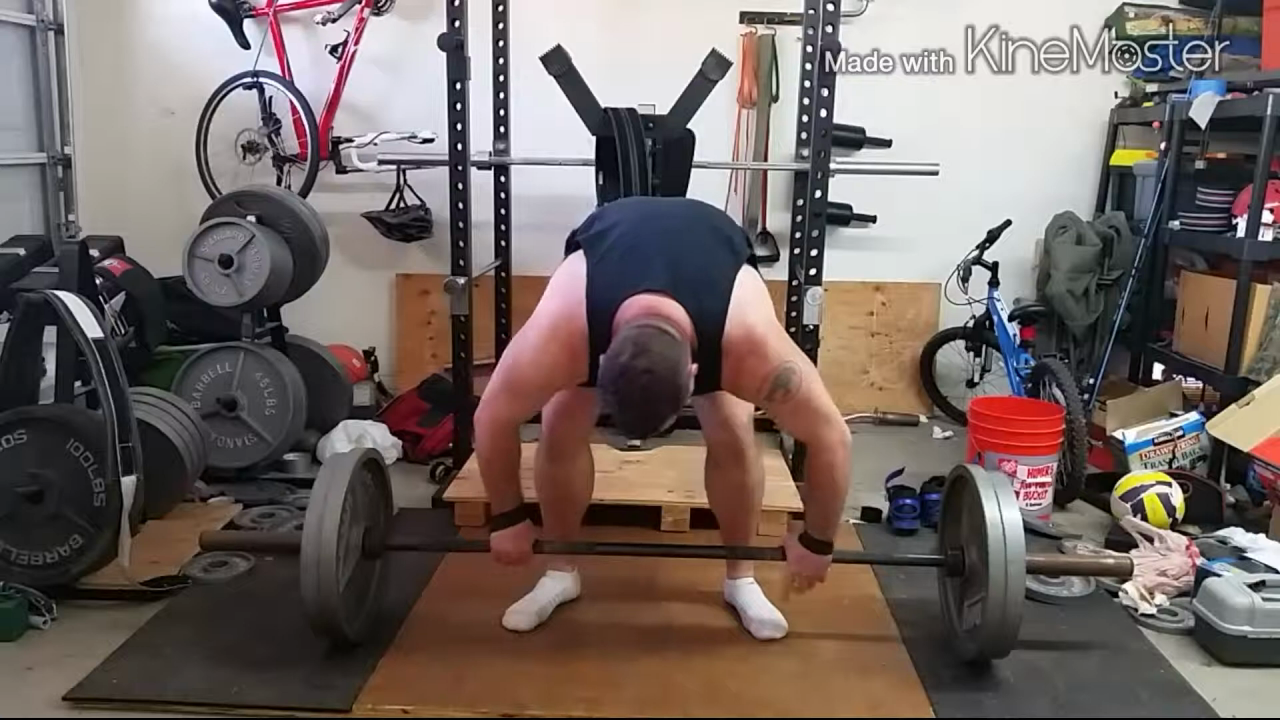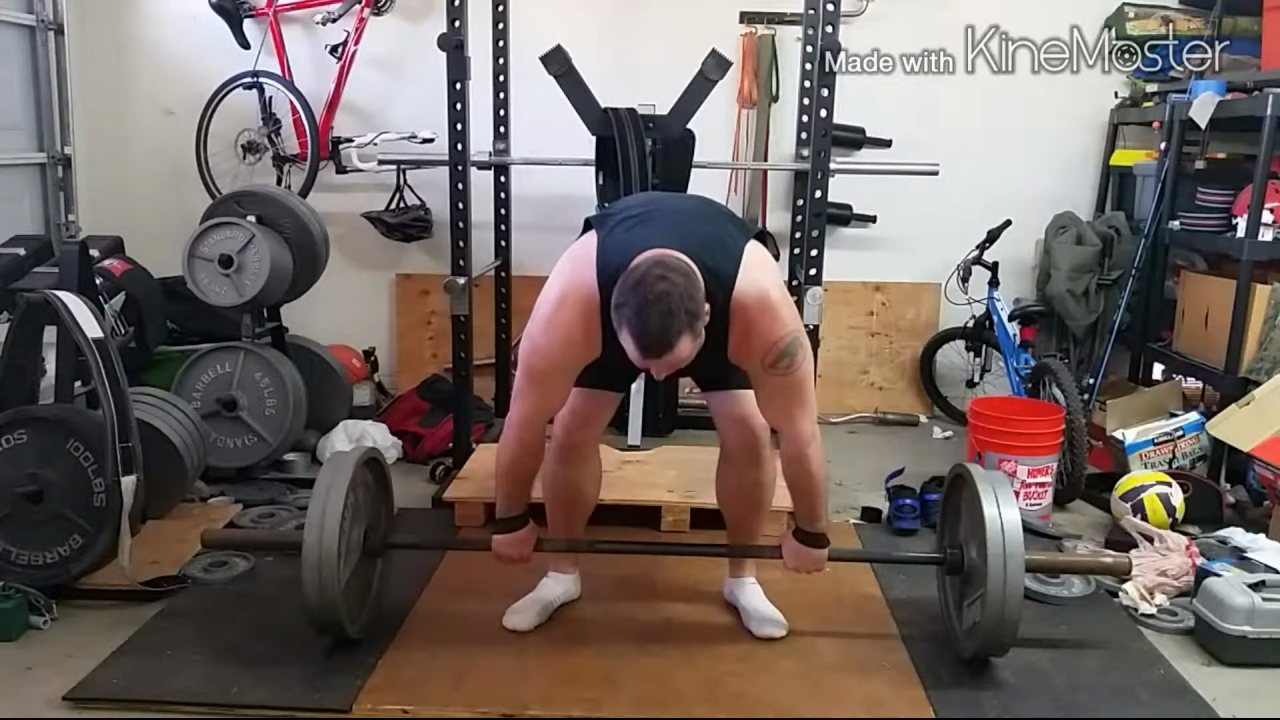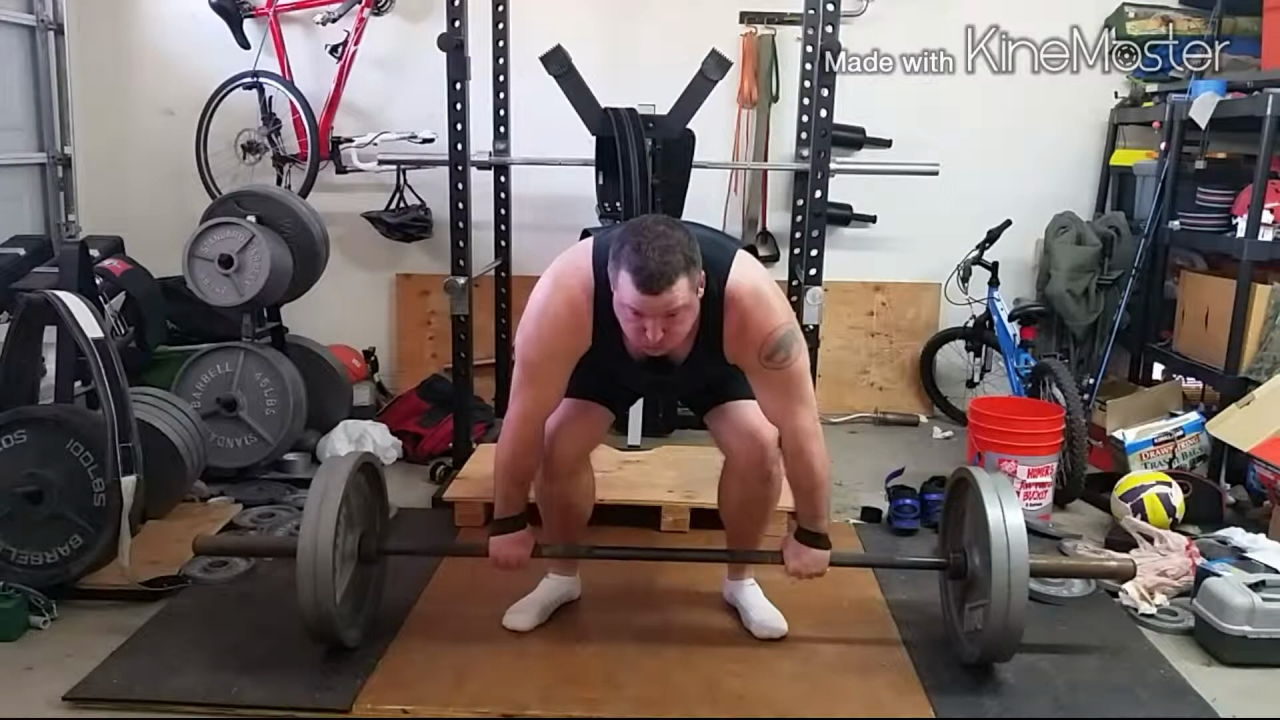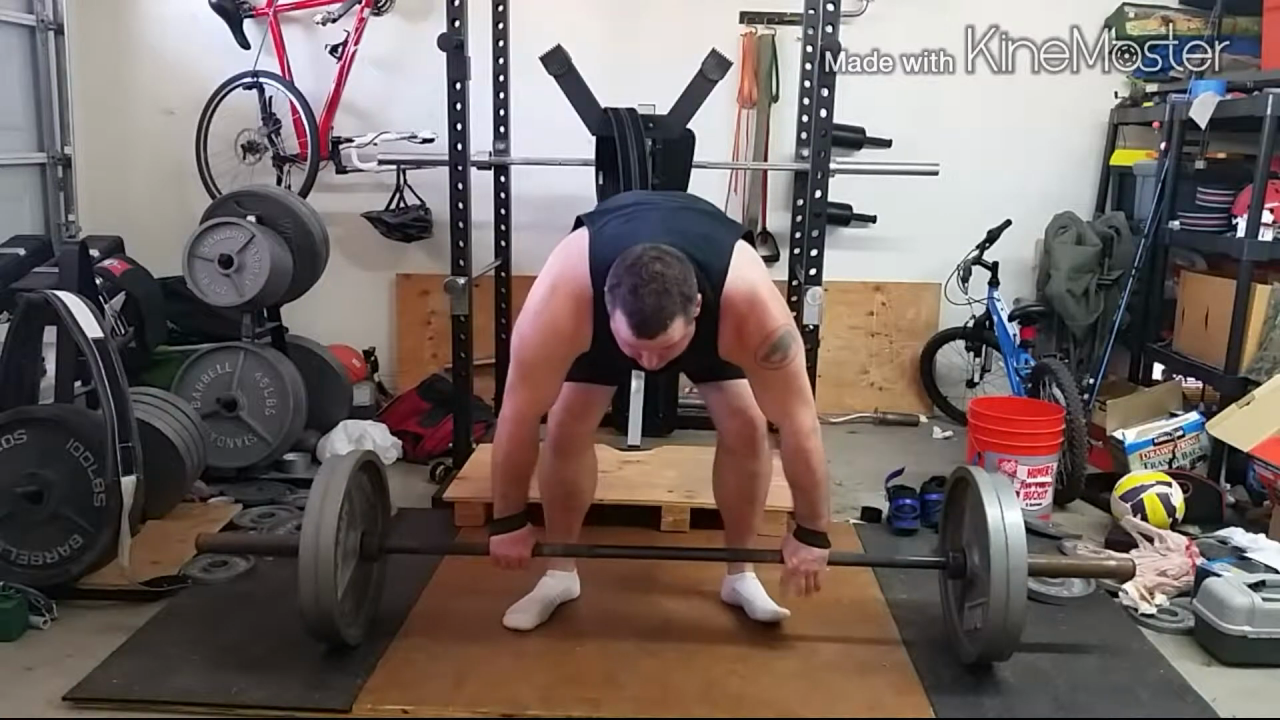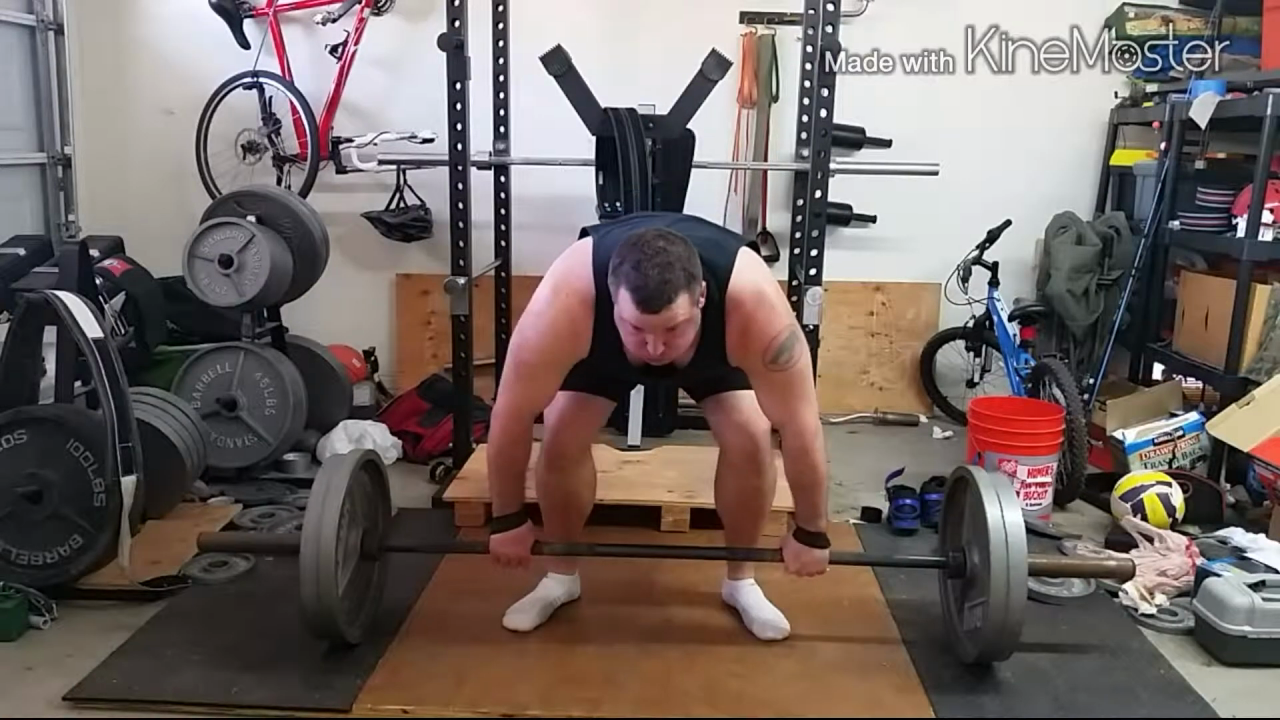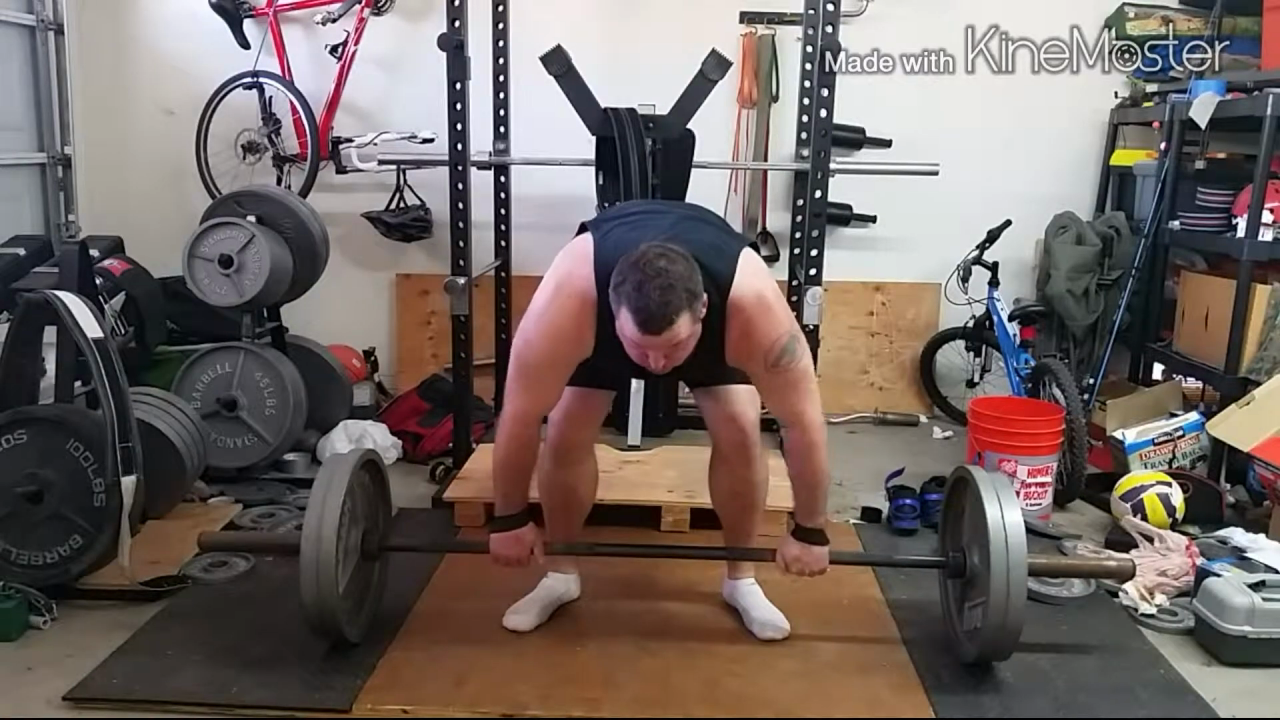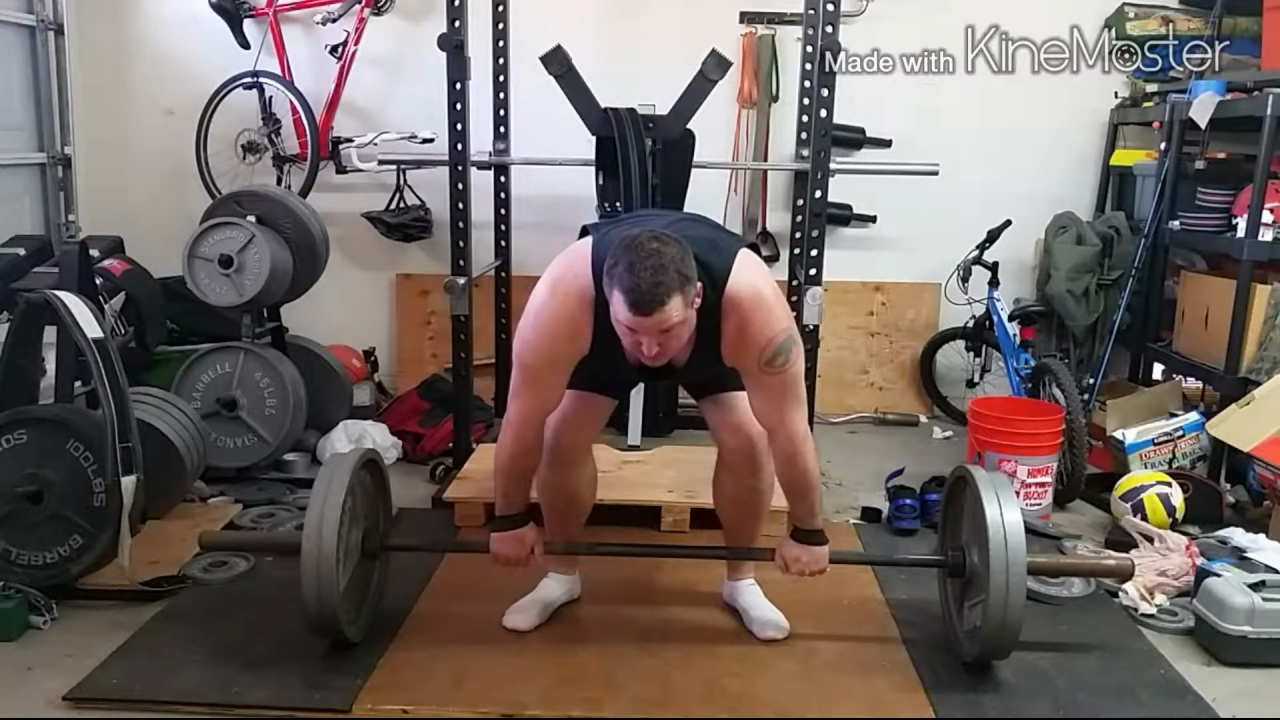
dt=0.7s
person 1, frame 1
left shoulder: (751, 345)
right shoulder: (559, 336)
left elbow: (831, 438)
right elbow: (492, 418)
left wrist: (815, 542)
right wrist: (507, 518)
left knee: (733, 436)
right knee: (559, 428)
left ankle: (740, 576)
right ankle: (560, 571)
person 1, frame 2
left shoulder: (760, 309)
right shoulder: (570, 307)
left elbow: (798, 430)
right elbow: (526, 421)
left wrist: (810, 532)
right wrist: (510, 521)
left knee: (749, 436)
right knee: (572, 432)
left ankle: (742, 576)
right ankle: (562, 572)
person 1, frame 3
left shoulder: (752, 303)
right shoulder: (565, 297)
left elbow: (799, 426)
right elbow: (525, 419)
left wrist: (811, 535)
right wrist: (508, 524)
left knee: (757, 450)
right knee: (558, 448)
left ankle: (740, 579)
right ankle: (562, 575)
person 1, frame 4
left shoulder: (750, 305)
right shoulder: (562, 299)
left elbow: (797, 421)
right elbow: (520, 413)
left wrist: (811, 533)
right wrist: (508, 522)
left knee: (745, 425)
right knee: (567, 427)
left ankle: (740, 574)
right ankle: (560, 571)
person 1, frame 5
left shoulder: (754, 306)
right shoulder: (567, 302)
left elbow: (800, 426)
right elbow: (512, 412)
left wrist: (810, 532)
right wrist: (508, 519)
left knee: (751, 440)
right knee: (561, 438)
left ankle: (740, 579)
right ankle: (561, 574)
person 1, frame 6
left shoulder: (753, 309)
right shoulder: (567, 303)
left elbow: (803, 420)
right elbow: (521, 416)
left wrist: (809, 532)
right wrist: (509, 520)
left knee: (739, 432)
right knee: (566, 433)
left ankle: (740, 577)
right ankle: (561, 572)
person 1, frame 7
left shoulder: (751, 305)
right shoulder: (564, 301)
left elbow: (788, 430)
right elbow: (525, 417)
left wrist: (807, 532)
right wrist: (510, 519)
left knee: (748, 441)
right knee: (561, 437)
left ankle: (740, 578)
right ankle: (560, 574)
